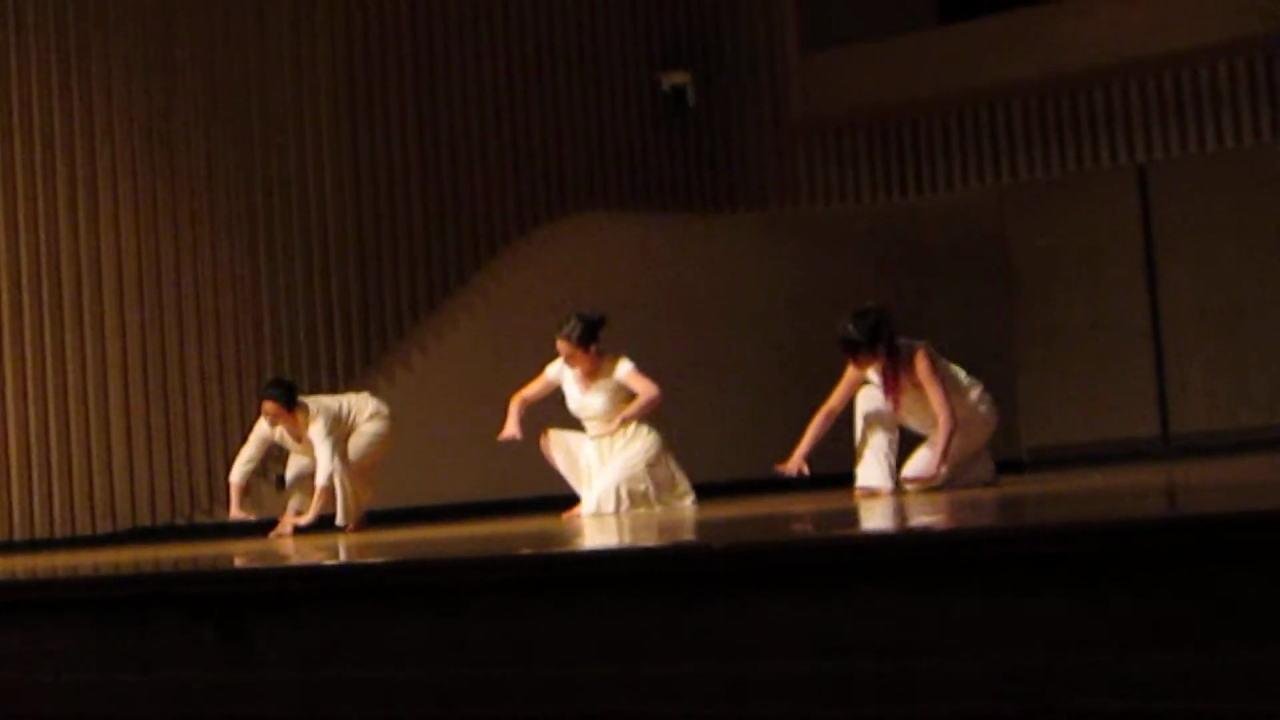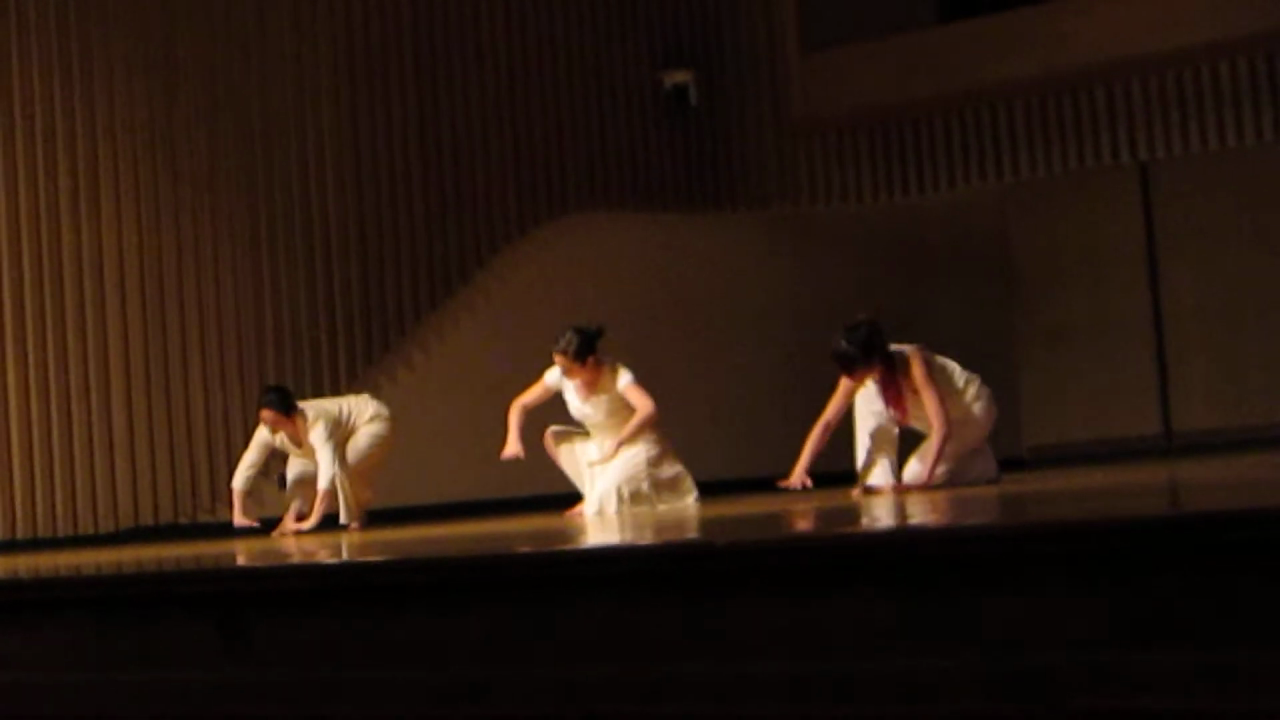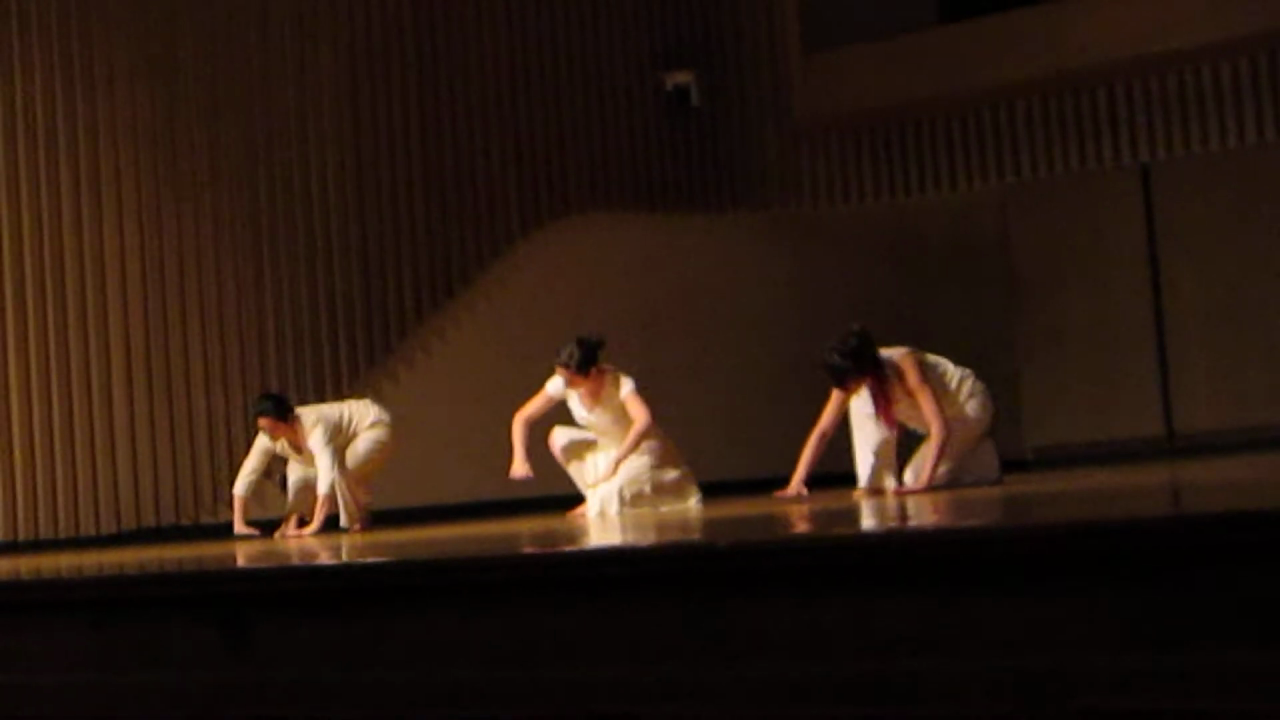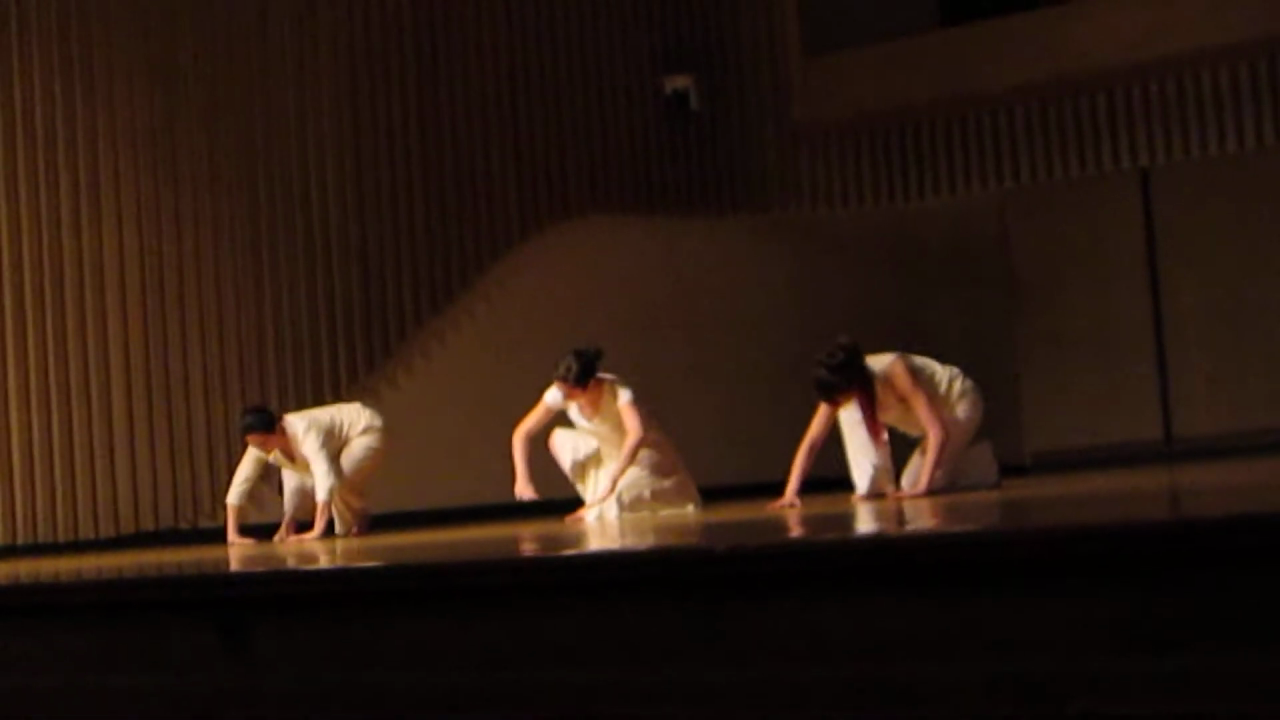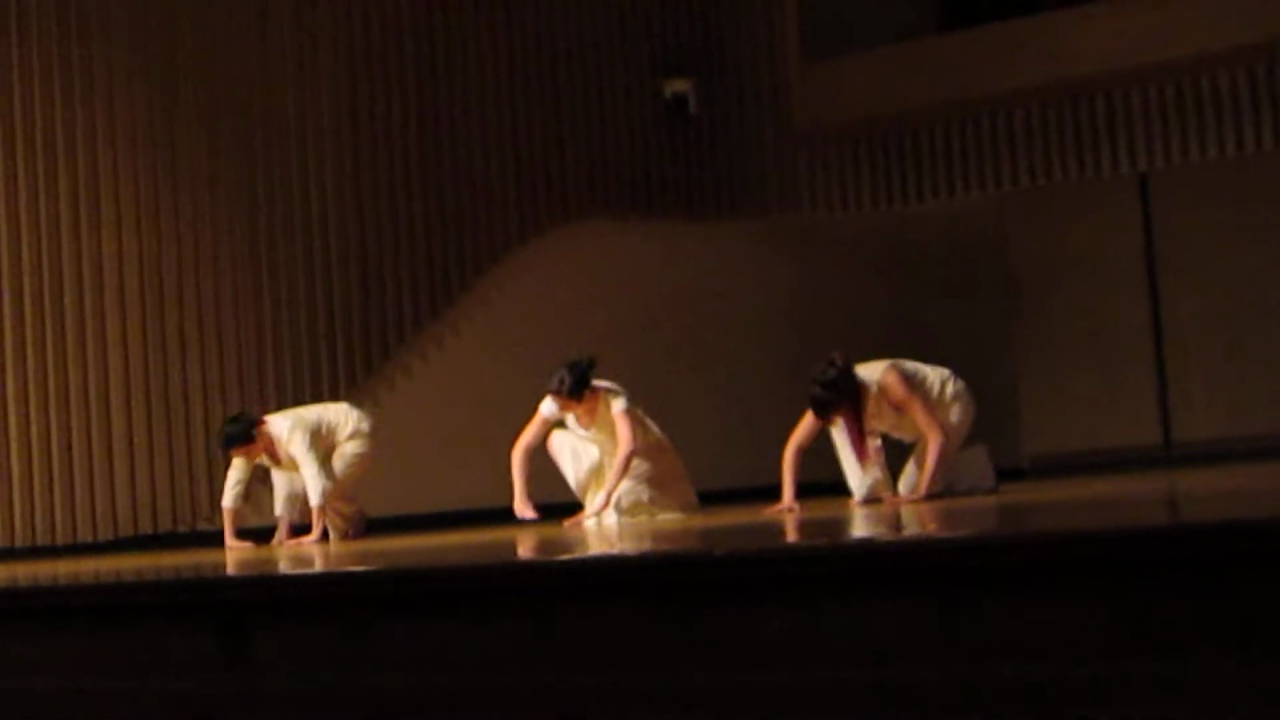
dt=0.3s
person 1, frame 1
left shoulder: (917, 359)
right shoulder: (862, 366)
left elbow: (947, 418)
right elbow: (830, 410)
left wrist: (935, 468)
right wrist: (798, 455)
left hip: (973, 414)
right hip: (928, 416)
left knee: (914, 480)
right knee: (868, 397)
left ankle: (978, 466)
right ankle: (877, 481)
person 1, frame 2
left shoulder: (912, 364)
right shoulder: (857, 373)
left elbow: (942, 425)
right elbow: (827, 422)
left wrist: (926, 475)
right wrist: (800, 470)
left hip: (973, 409)
right hip: (932, 414)
left knee: (914, 479)
right knee: (866, 398)
left ankle: (980, 464)
right ankle: (879, 481)
person 1, frame 3
left shoulder: (905, 367)
right shoulder: (851, 378)
left elbow: (940, 428)
right elbow: (822, 431)
left wrist: (924, 480)
right wrist: (797, 481)
left hip: (969, 403)
right hip: (931, 407)
left knee: (914, 479)
right knee: (861, 404)
left ankle: (982, 462)
right ankle: (879, 481)
person 1, frame 4
left shoulder: (895, 373)
right shoulder: (842, 388)
left elbow: (937, 432)
right elbow: (811, 441)
left wrist: (922, 485)
right wrist: (791, 492)
left hip: (959, 402)
left knee: (911, 485)
right knee: (850, 413)
left ankle: (979, 464)
right ankle: (877, 487)
person 1, frame 5
left shoulder: (889, 383)
right shoulder: (833, 396)
left elbow: (938, 436)
right elbow: (794, 445)
left wrist: (922, 491)
right wrist: (788, 498)
right hip: (908, 413)
left knee: (909, 489)
right knee: (839, 426)
right ankle: (876, 491)
person 2, frame 1
left shoulder: (617, 366)
right shoulder: (561, 369)
left elbow: (653, 393)
right elbow: (522, 397)
left wrist: (620, 420)
right wrist: (513, 422)
left hip: (634, 443)
right hip: (598, 449)
left knee: (604, 500)
right knee: (549, 439)
right ankle: (590, 495)
person 2, frame 2
left shoulder: (617, 375)
right shoulder: (559, 375)
left elbow: (649, 409)
right elbow: (520, 404)
left wrist: (616, 444)
right wrist: (513, 439)
left hip: (637, 446)
right hip: (600, 447)
left knee: (606, 499)
right knee: (552, 436)
right ankle: (593, 495)
person 2, frame 3
left shoulder: (620, 383)
right shoulder: (561, 384)
left elbow: (645, 421)
right elbow: (521, 418)
left wrist: (615, 462)
right wrist: (520, 458)
left hip: (641, 449)
right hip: (605, 448)
left knee: (609, 499)
right knee: (557, 436)
right ankle: (595, 496)
person 2, frame 4
left shoulder: (617, 392)
right shoulder: (559, 393)
left elbow: (637, 434)
right elbow: (521, 433)
left wrist: (612, 480)
right wrist: (522, 479)
left hip: (643, 454)
right hip: (606, 451)
left knee: (610, 506)
right knee: (558, 438)
right ankle: (594, 501)
person 2, frame 5
left shoulder: (613, 398)
right shoulder: (554, 403)
left elbow: (628, 447)
right elbow: (521, 447)
left wrist: (605, 495)
right wrist: (521, 498)
left hip: (643, 457)
right hip: (605, 453)
left knee: (608, 511)
right knee: (556, 439)
right ankle: (592, 504)
person 3, frame 1
left shoulder: (315, 419)
right shoulder: (266, 425)
left elbow: (326, 467)
right elbow: (243, 462)
left wrist: (310, 515)
right wrist: (235, 507)
left hip: (371, 419)
right hip: (341, 429)
left knee: (341, 464)
left ankle: (354, 521)
right ankle: (290, 519)
person 3, frame 2
left shoulder: (315, 423)
right shoulder: (267, 431)
left elbow: (328, 470)
right elbow: (245, 468)
left wrist: (313, 520)
right wrist: (238, 514)
left hip: (372, 421)
right hip: (342, 429)
left knee: (342, 466)
left ankle: (357, 519)
right ankle: (291, 519)
person 3, frame 3
left shoulder: (313, 426)
right shoulder: (268, 438)
left elbow: (327, 474)
right elbow: (246, 475)
left wrist: (314, 525)
right wrist: (238, 523)
left hip: (373, 426)
right hip: (342, 438)
left knee: (342, 472)
left ankle: (360, 520)
person 3, frame 4
left shoulder: (305, 433)
right shoulder: (259, 446)
left elbow: (325, 479)
right elbow: (239, 483)
left wrist: (317, 531)
right wrist: (232, 534)
left hip: (365, 431)
right hip: (336, 440)
left knee: (336, 481)
left ankle: (357, 525)
right ankle: (288, 526)
person 3, frame 5
left shoulder: (290, 433)
right shoulder: (248, 444)
left elbow: (315, 478)
right elbow: (233, 486)
left wrist: (316, 534)
right wrist: (230, 538)
left hip: (352, 432)
right hip: (325, 440)
left knee: (328, 490)
left ankle: (356, 526)
right ankle: (284, 529)
